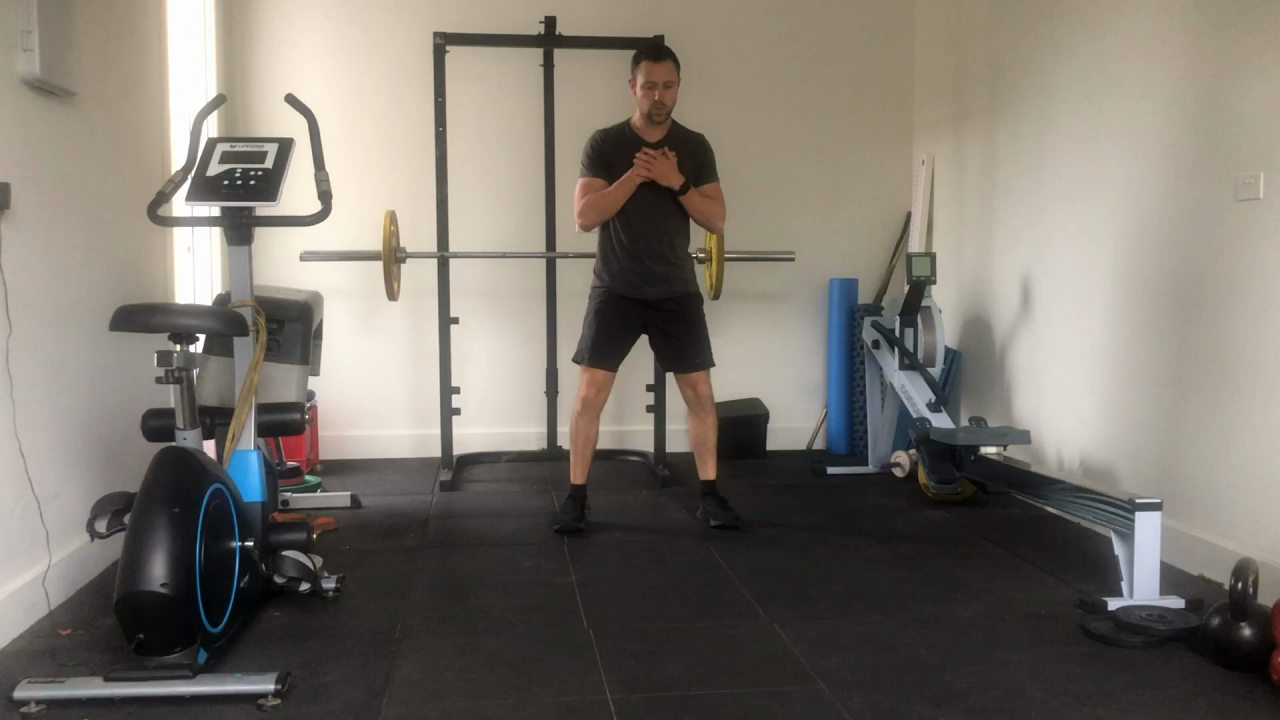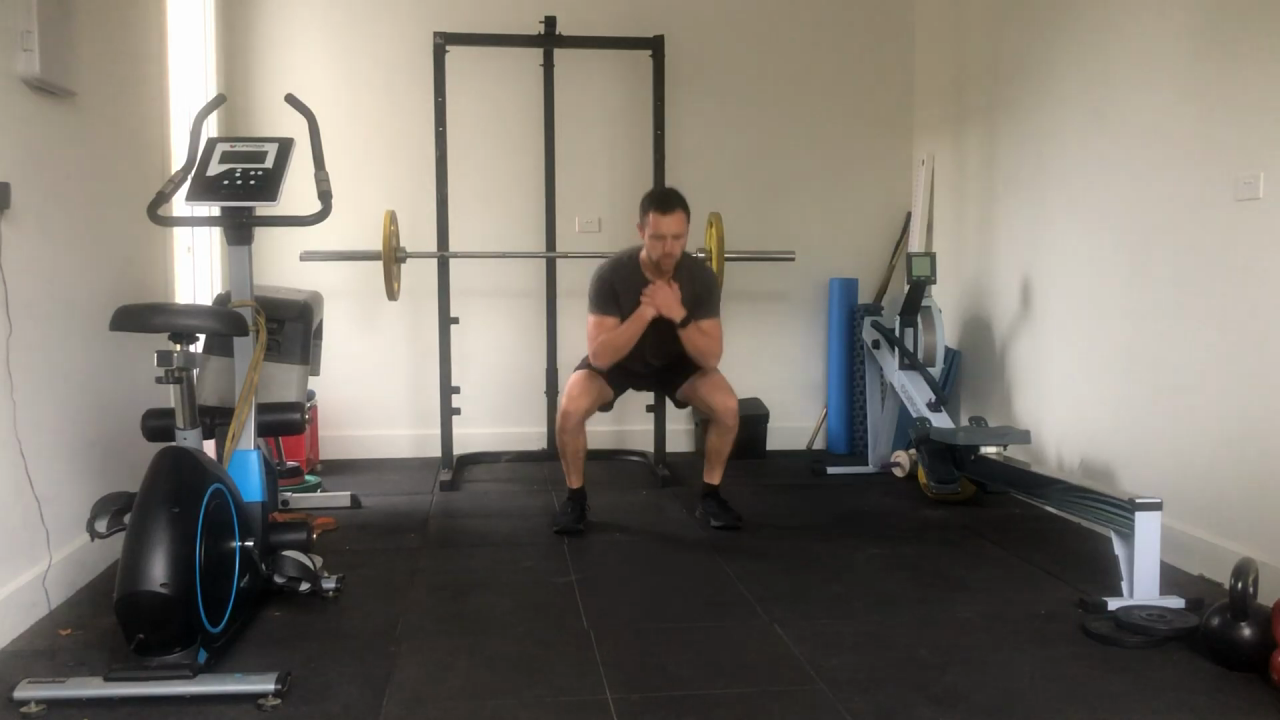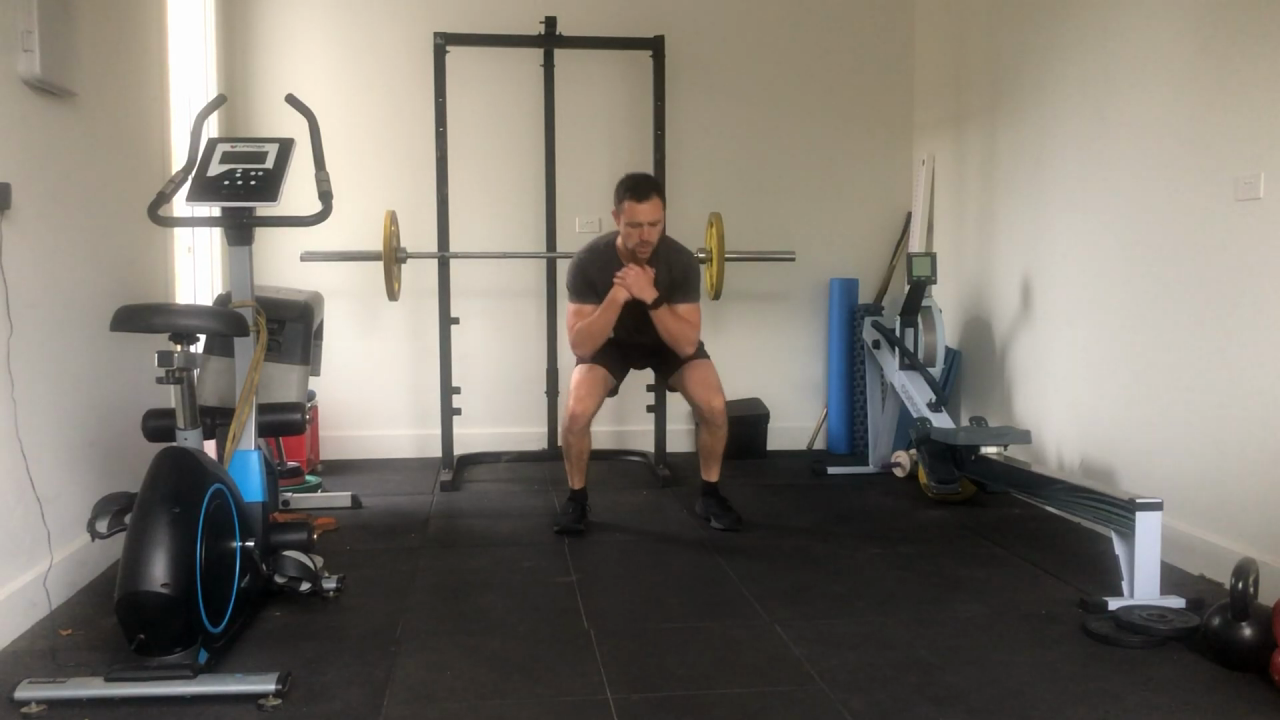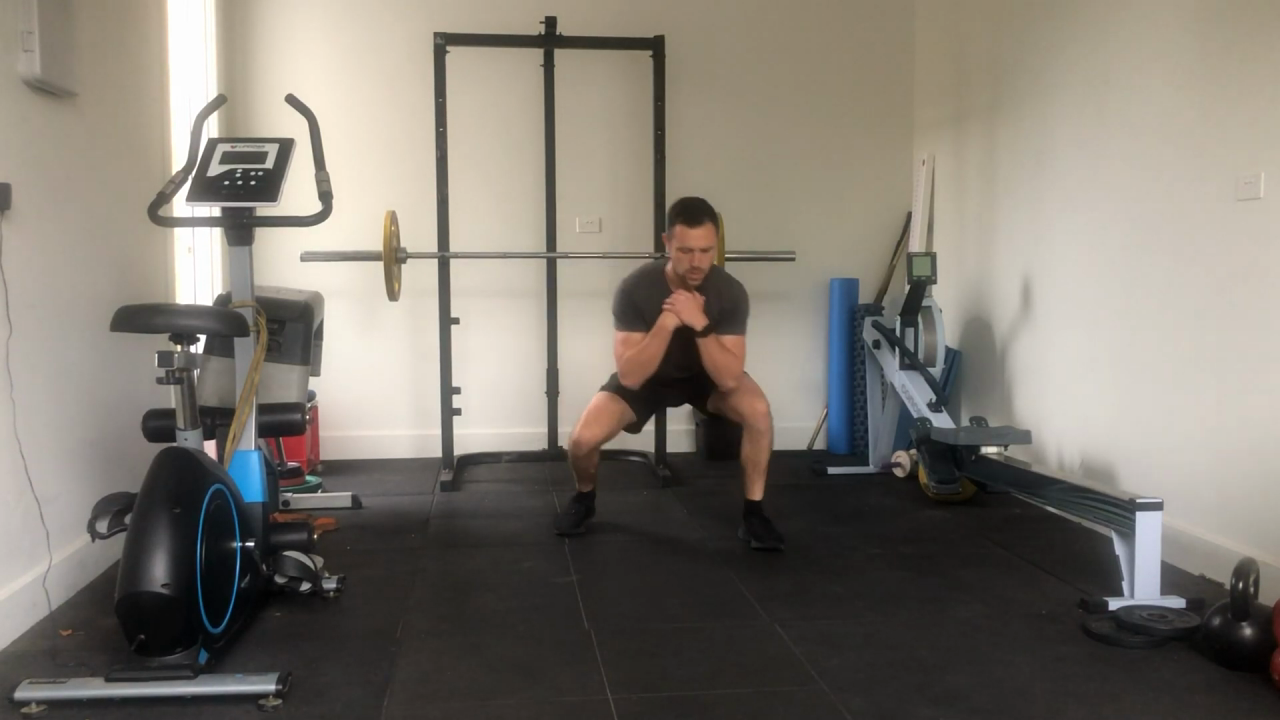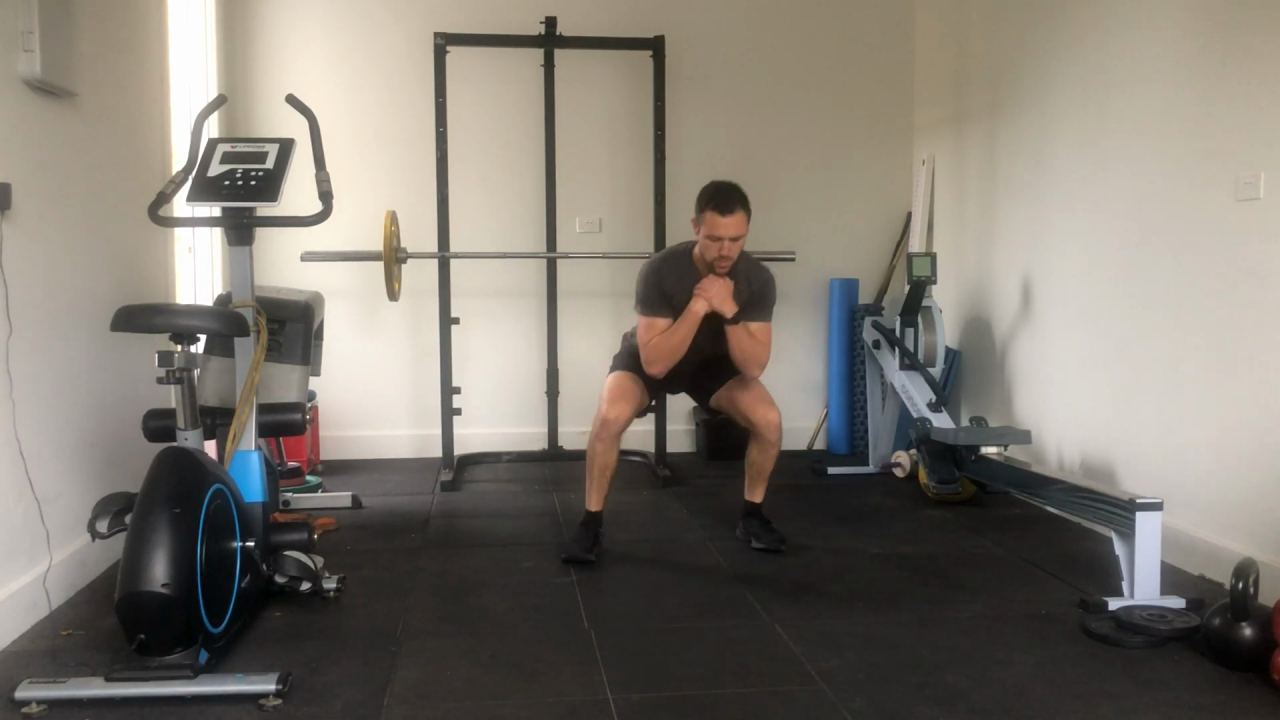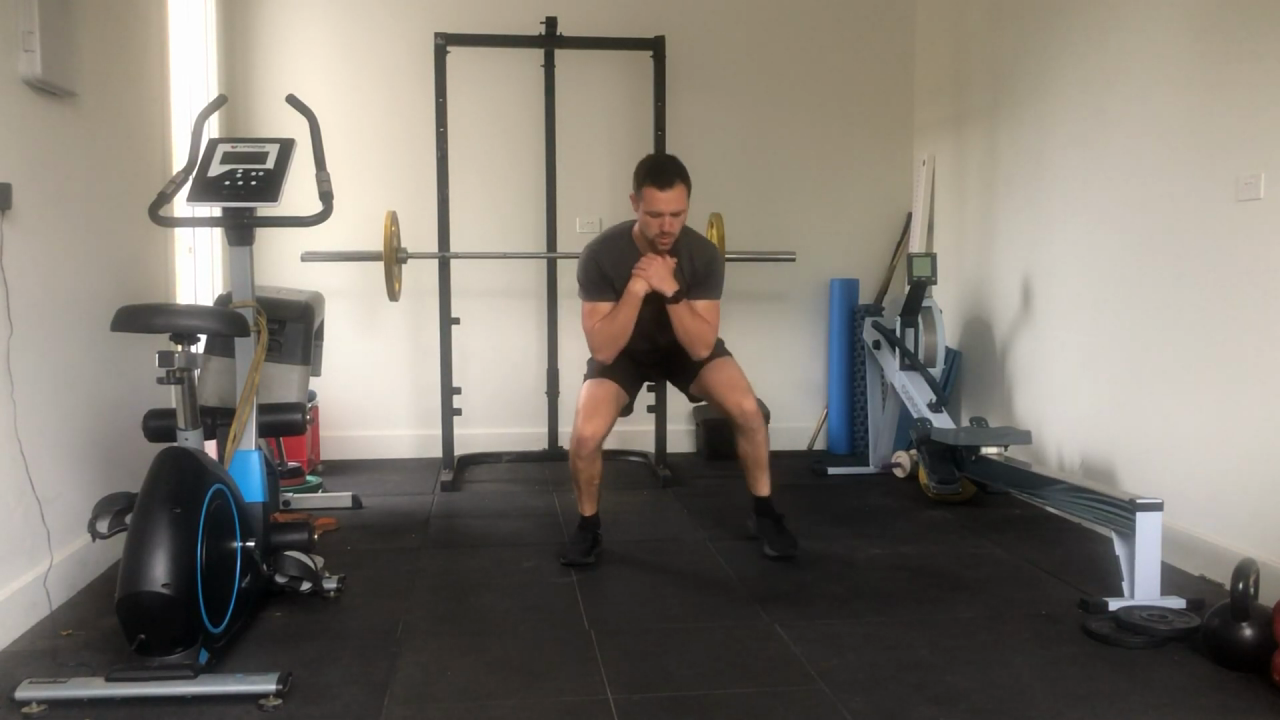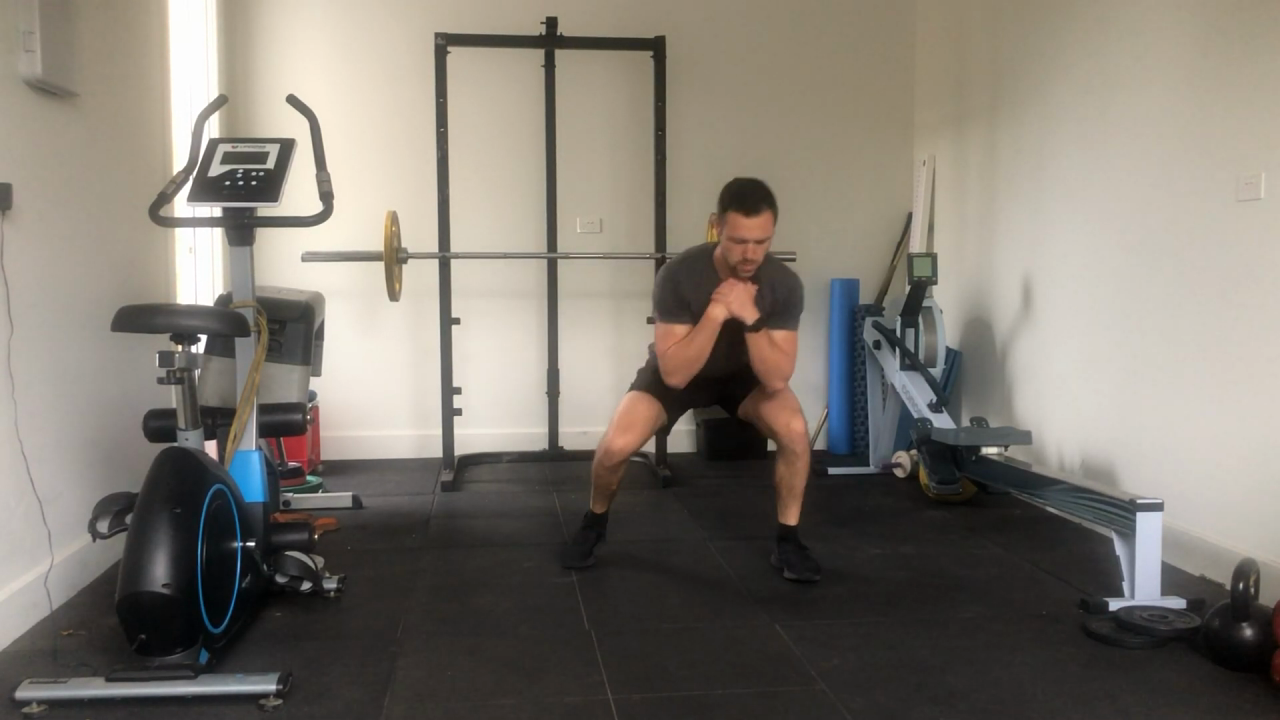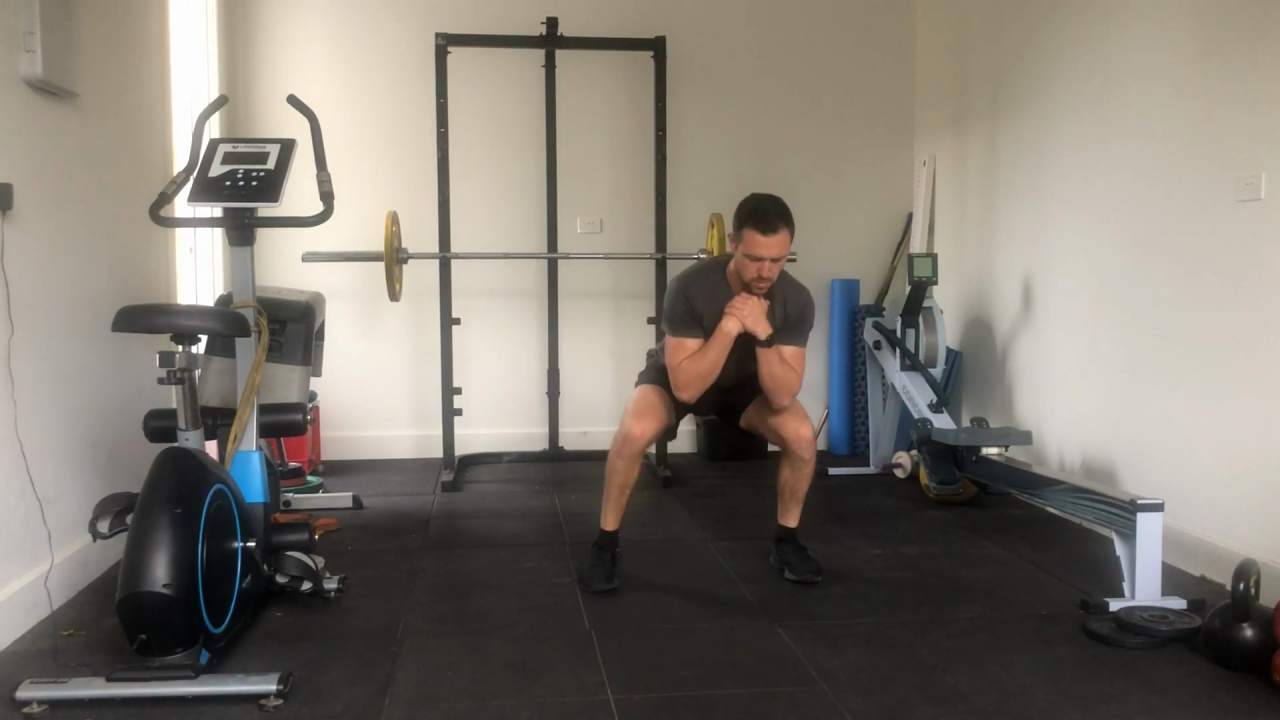
dt=0.5s
person 1, frame 1
left shoulder: (694, 146)
right shoulder: (605, 143)
left elbow: (718, 220)
right elbow: (584, 216)
left wrist: (677, 182)
right wrist: (635, 175)
left hip: (677, 292)
right hip: (615, 291)
left knee: (699, 395)
right knee: (589, 396)
left ankle: (709, 494)
right ankle: (576, 497)
person 1, frame 2
left shoulder: (701, 278)
right shoulder: (611, 275)
left elbow: (711, 357)
right elbow: (599, 357)
left wrist: (680, 316)
right wrist: (645, 313)
left hip: (675, 361)
right hip: (618, 360)
left knee: (727, 408)
right knee: (570, 408)
left ankle: (710, 495)
right ankle: (576, 497)
person 1, frame 3
left shoulder: (680, 260)
right shoulder: (589, 261)
left elbow: (687, 344)
right elbow: (580, 346)
left wrist: (651, 297)
right wrist: (617, 295)
left hip: (668, 337)
right hip: (611, 339)
left knee: (714, 406)
right knee: (577, 412)
left ankle: (709, 494)
right ankle: (577, 499)
person 1, frame 4
left shoulder: (730, 292)
right shoulder: (635, 290)
left elbow: (730, 378)
right elbow: (629, 376)
left wrist: (701, 325)
right wrist: (667, 322)
left hip: (703, 373)
right hip: (646, 374)
left knee: (757, 412)
right knee: (583, 439)
left ankle: (753, 514)
right ankle: (584, 499)
person 1, frame 5
left shoulder: (758, 279)
right shoulder: (661, 271)
left elbow: (755, 366)
right elbow: (655, 364)
left wrist: (731, 310)
right wrist: (695, 308)
left hip: (713, 360)
right hip: (646, 355)
left knee: (768, 421)
right knee: (611, 417)
left ankle: (752, 515)
right ankle: (591, 522)
person 1, frame 6
left shoulder: (703, 254)
right shoulder: (600, 255)
left elbow: (703, 347)
right elbow: (602, 351)
left wrist: (670, 290)
right wrist: (635, 288)
left hip: (684, 343)
right hip: (623, 350)
left knee: (747, 409)
right knee: (586, 436)
left ankle: (763, 509)
right ankle: (588, 525)
person 1, frame 7
left shoulder: (784, 284)
right shoulder: (679, 275)
left elbow: (776, 380)
right elbow: (674, 375)
left wrist: (751, 317)
right wrist: (716, 313)
left hip: (743, 371)
right hip: (675, 369)
left knee: (795, 432)
right knee: (617, 446)
left ankle: (788, 540)
right ankle: (595, 521)
person 1, frame 8
left shoulder: (796, 300)
right shoulder: (690, 287)
left elbow: (783, 397)
right elbow: (685, 388)
left wrist: (763, 332)
right wrist: (728, 327)
left hip: (745, 380)
right hip: (676, 373)
left knee: (802, 437)
right knee: (634, 433)
left ankle: (786, 541)
right ankle: (606, 544)
